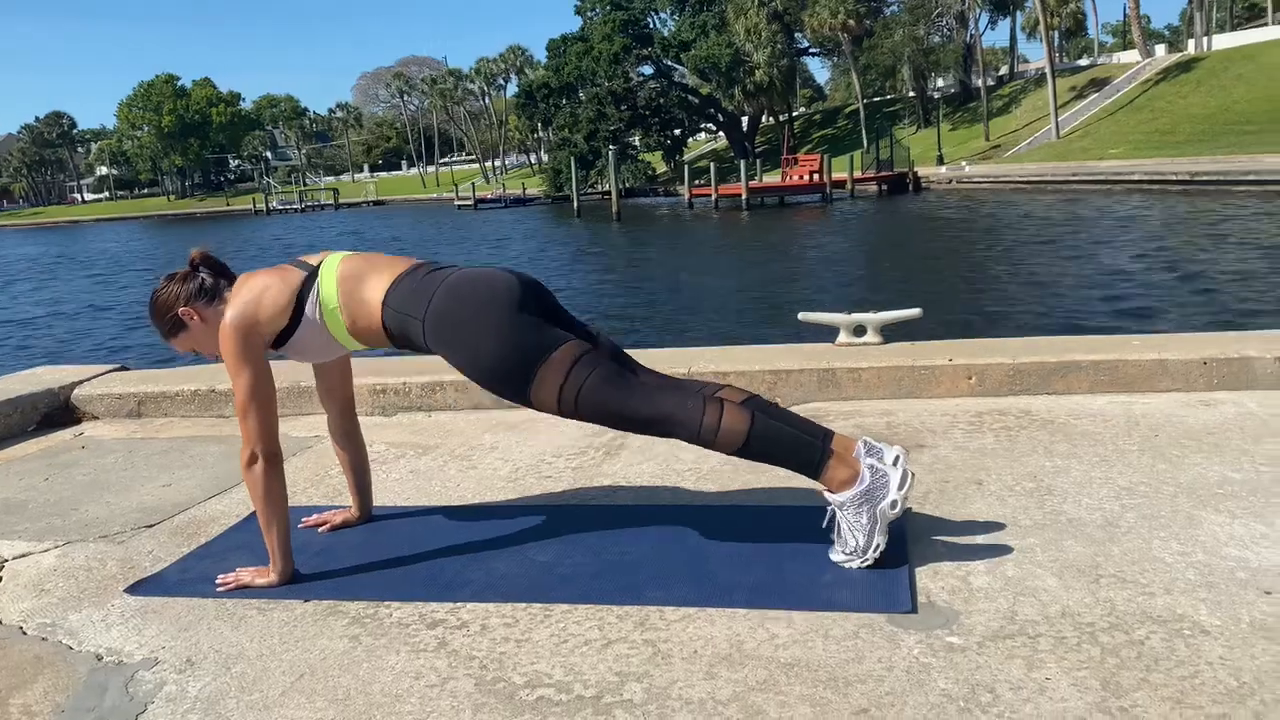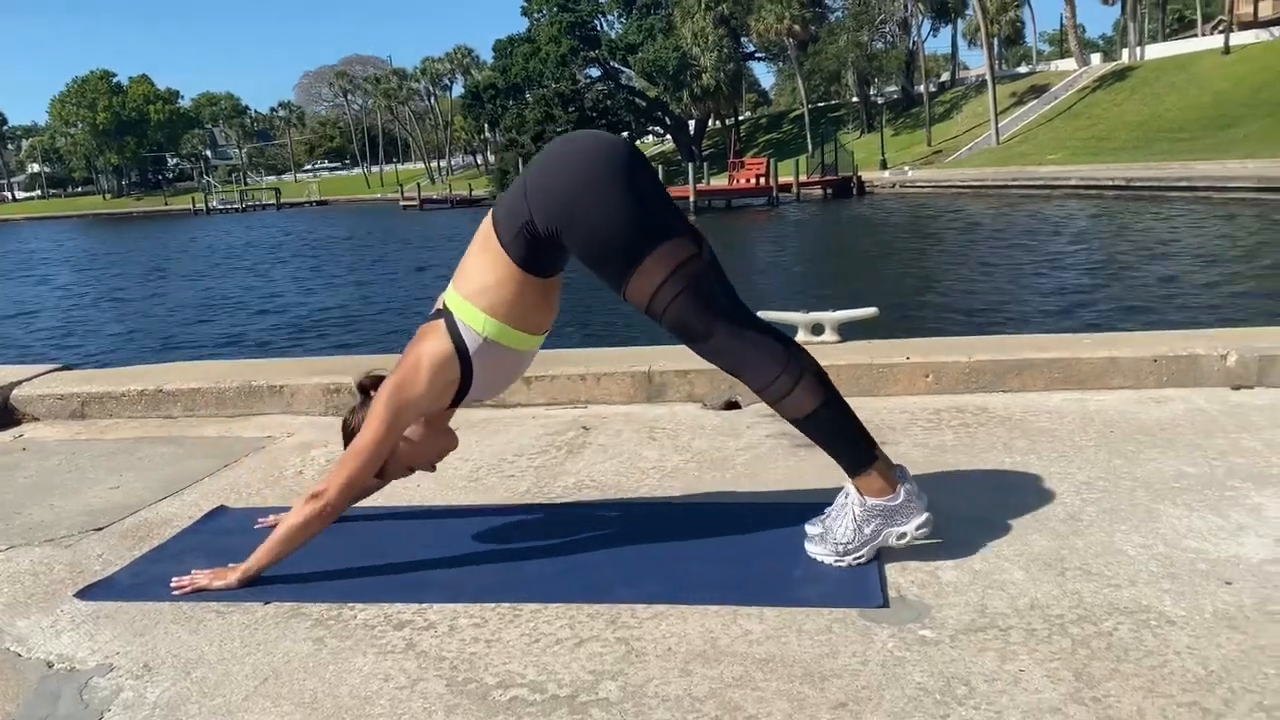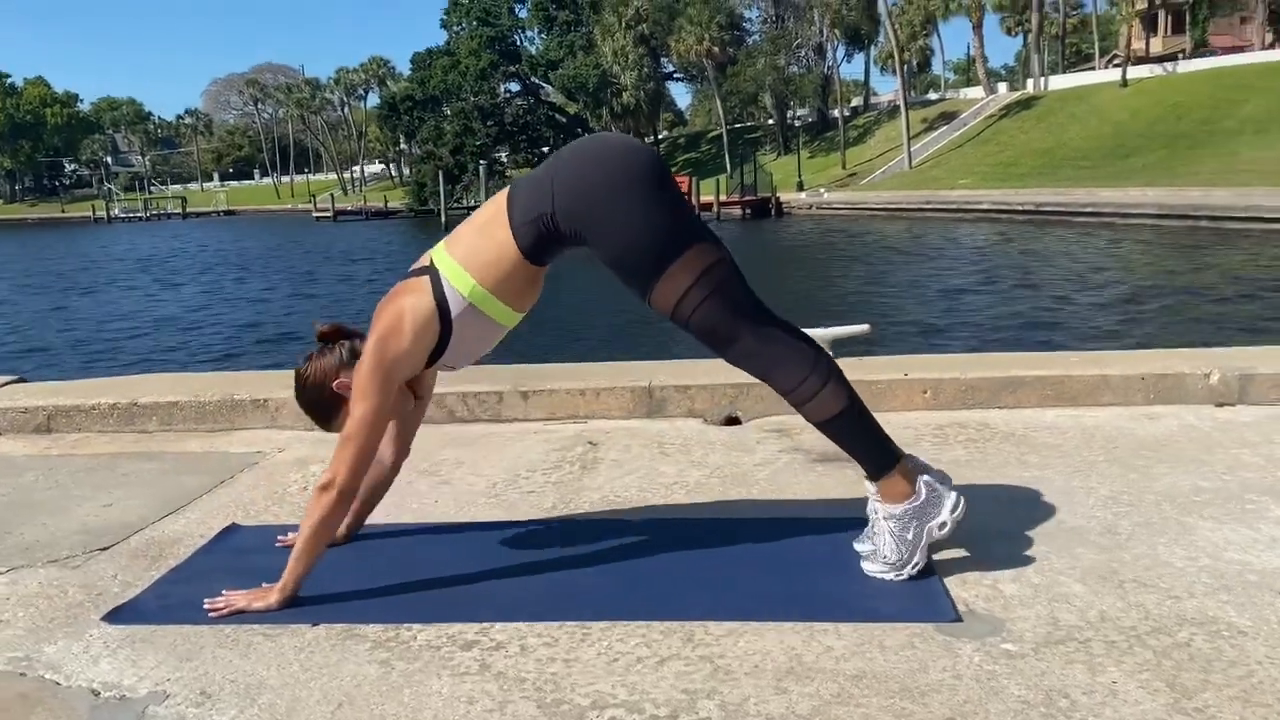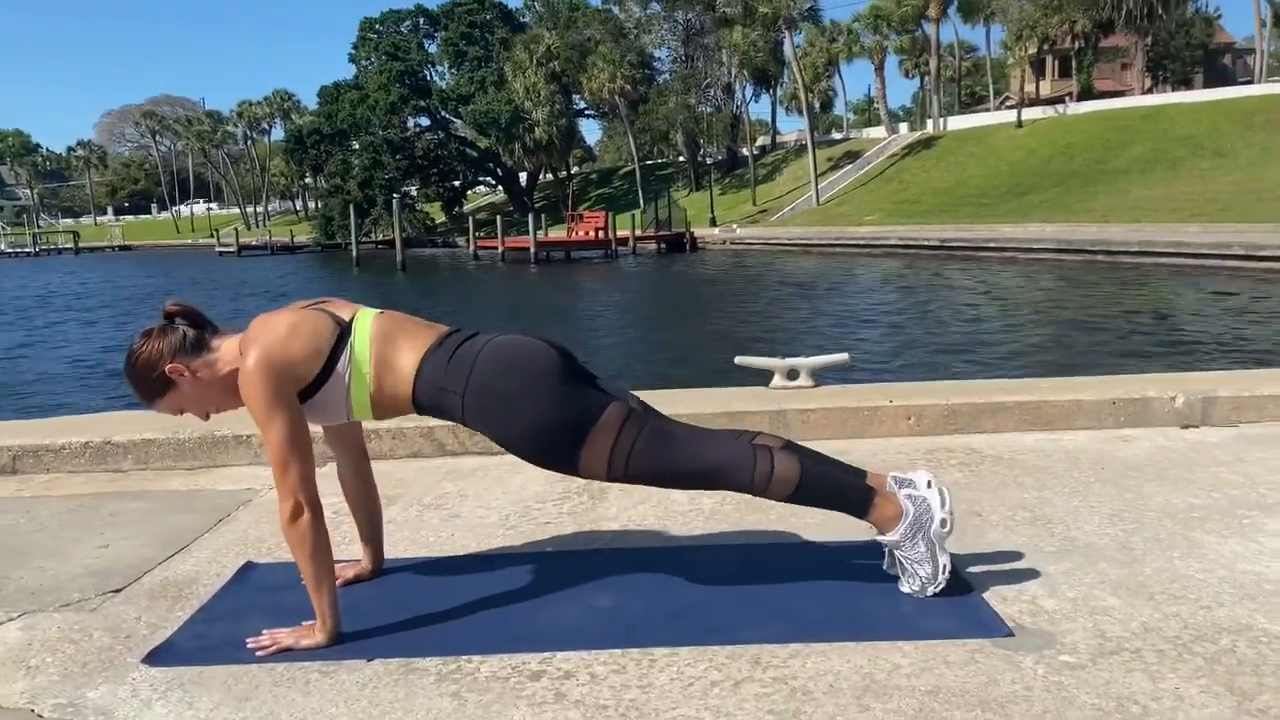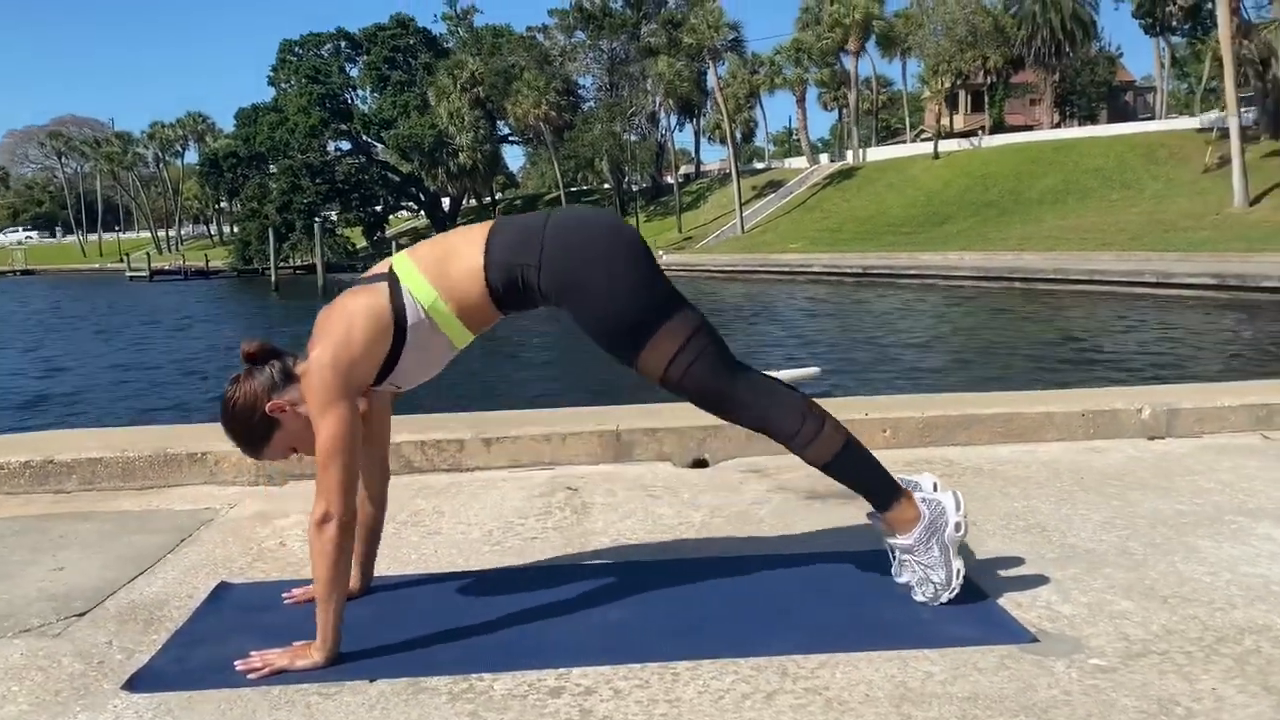
dt=1s
person 1, frame 1
left shoulder: (239, 316)
right shoulder: (288, 294)
left elbow: (259, 454)
right elbow: (341, 412)
left wrist: (277, 564)
right wrist: (359, 506)
left hip: (467, 317)
right hip: (485, 296)
left knee: (640, 404)
right knee: (646, 386)
left ankle: (849, 466)
right ankle: (848, 458)
person 1, frame 2
left shoulder: (414, 391)
right shoulder: (427, 377)
left elbow: (328, 492)
right elbow: (358, 484)
left wrist: (241, 573)
right wrist: (311, 513)
left hip: (576, 187)
right hip: (585, 177)
left knee: (721, 332)
right knee: (724, 325)
left ankle: (882, 490)
right ankle: (871, 479)
person 1, frame 3
left shoulder: (387, 347)
right shoulder: (411, 339)
left elbow: (339, 478)
right elbow: (394, 447)
left wrist: (281, 590)
right wrist: (346, 526)
left hip: (595, 188)
right hip: (600, 177)
left knee: (744, 335)
right knee: (749, 329)
left ankle: (904, 491)
right ankle: (897, 480)
person 1, frame 4
left shoulder: (259, 365)
right shoulder: (293, 340)
left elbow: (297, 504)
right elbow: (350, 452)
left wrist: (323, 623)
right wrist: (372, 557)
left hip: (501, 389)
right hip: (513, 366)
left knee: (691, 458)
right knee: (690, 445)
left ankle: (894, 507)
right ankle: (888, 488)
person 1, frame 5
left shoulder: (327, 368)
right shoulder: (357, 349)
left elbow: (331, 511)
right elbow: (372, 471)
left wrist: (322, 644)
right wrist: (353, 580)
left hip: (570, 254)
right hip: (568, 246)
left knee: (729, 390)
right knee: (728, 388)
left ankle: (910, 516)
right ankle: (901, 500)
